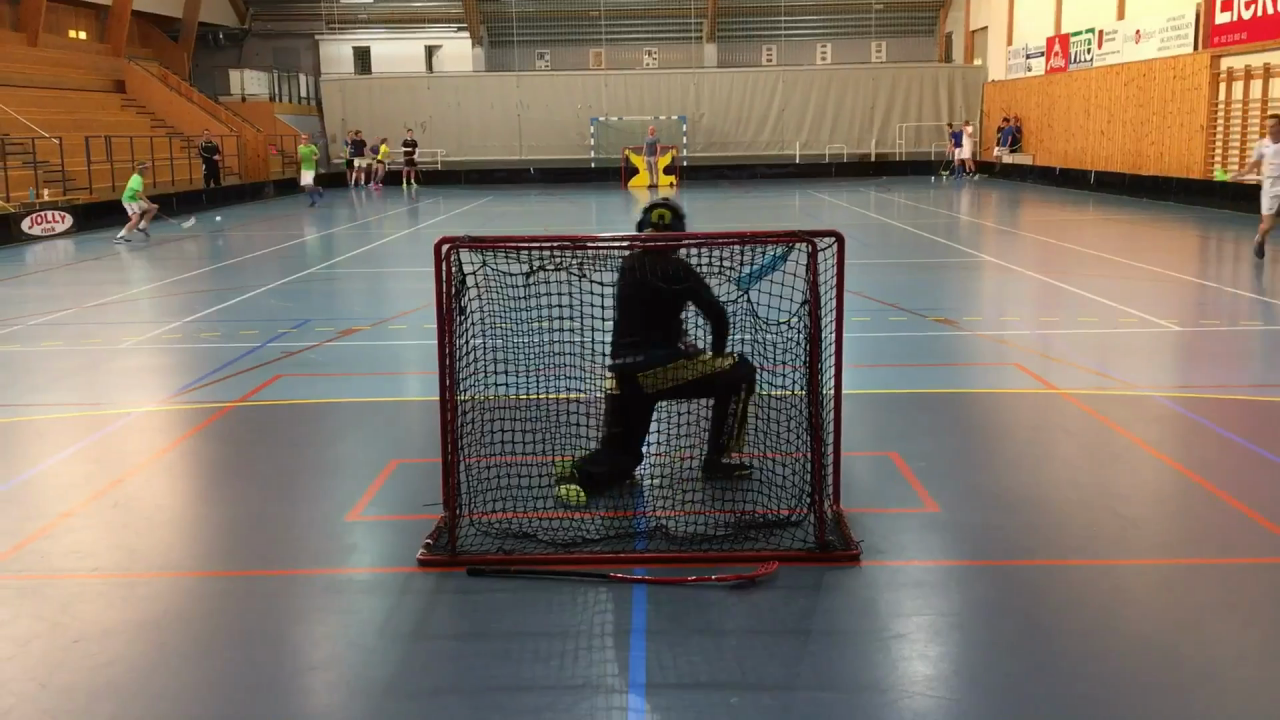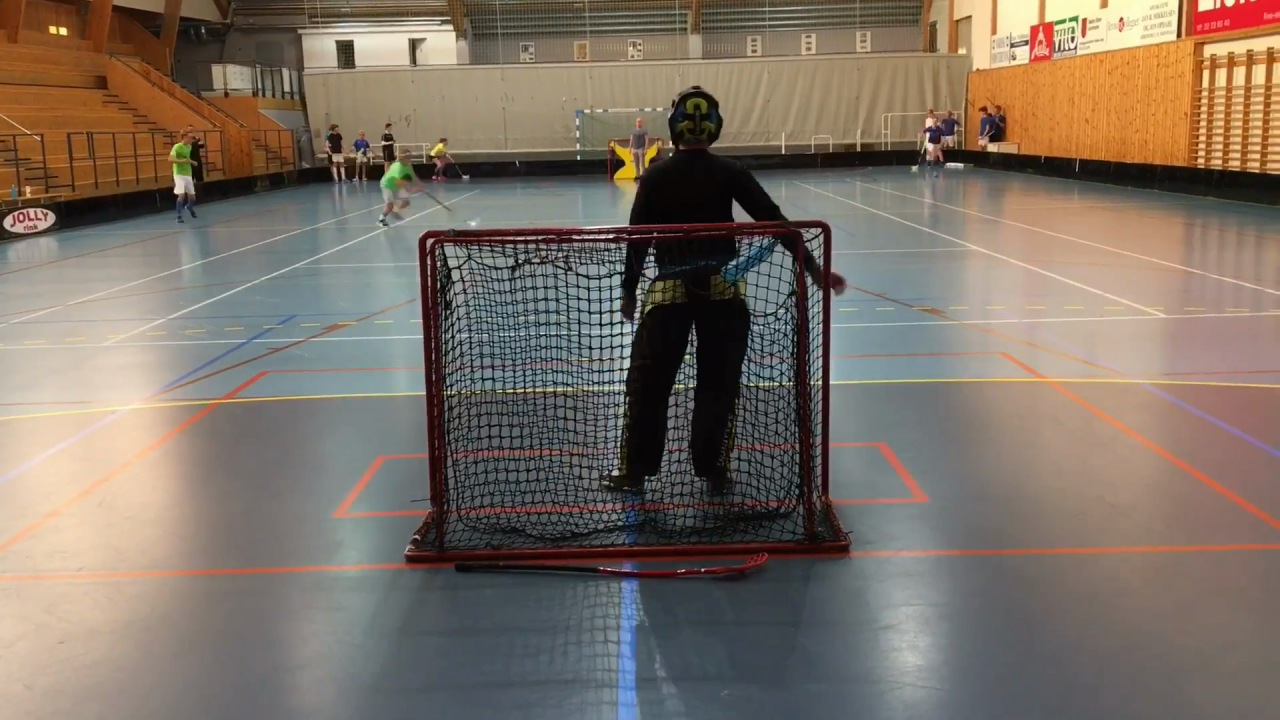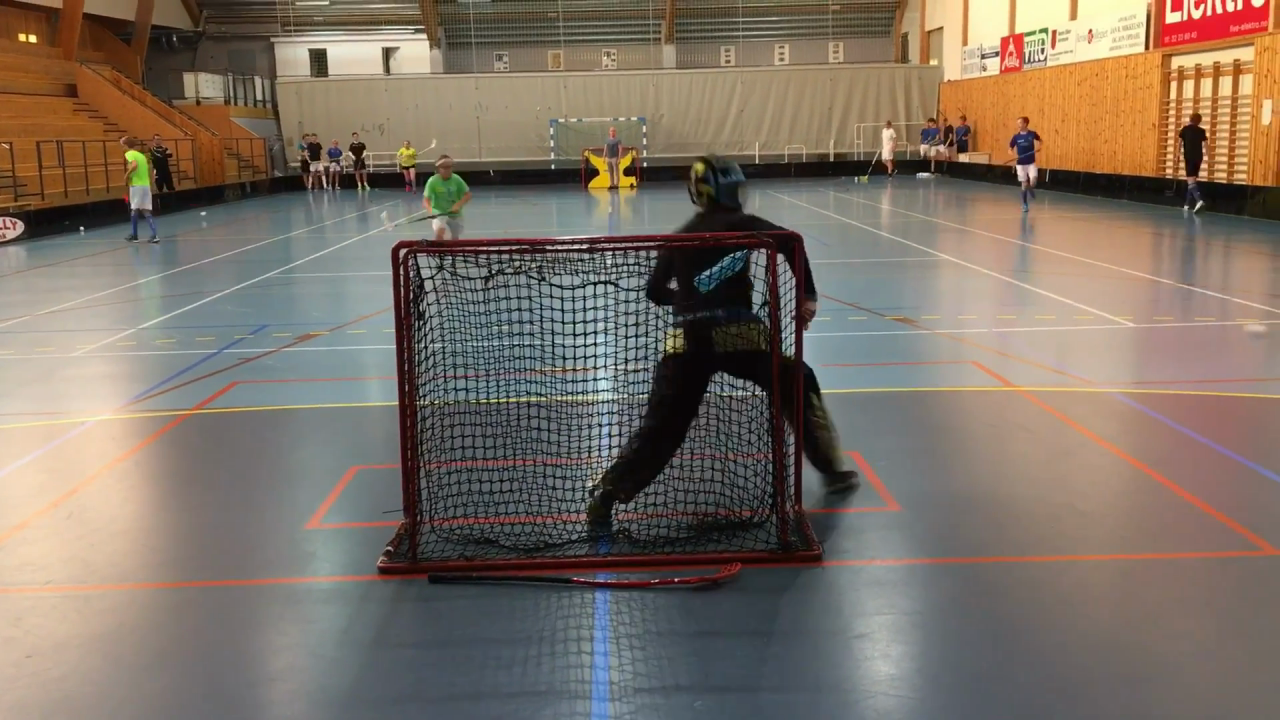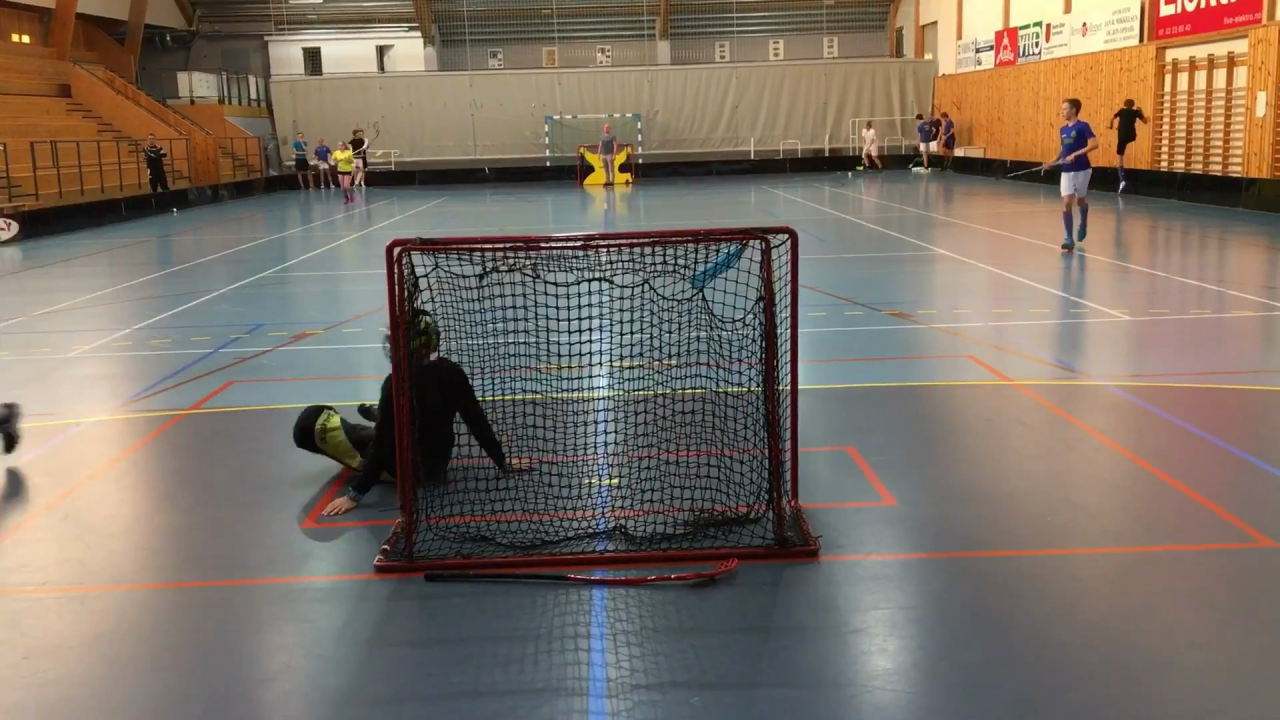
dt=1s
person 1, frame 1
left shoulder: (629, 264)
right shoulder: (678, 269)
right elbow: (718, 317)
right wrist: (716, 355)
left hip: (623, 377)
right hip: (663, 369)
left knee: (619, 454)
right knee: (741, 375)
left ankle: (579, 475)
right ankle: (717, 459)
person 1, frame 2
left shoulder: (655, 175)
right shoulder: (729, 172)
left elbow: (637, 237)
right elbow: (771, 219)
left wrist: (628, 292)
right wrist: (812, 266)
left hip: (669, 289)
right hip: (722, 287)
left knee: (648, 382)
right knee: (718, 383)
left ankle: (634, 470)
right ankle: (712, 470)
person 1, frame 3
left shoulder: (680, 237)
right shoulder: (737, 222)
left elbow: (654, 290)
right elbow: (790, 246)
right wrist: (808, 296)
left hip: (687, 342)
right hip: (733, 332)
left knee: (659, 430)
right knee: (798, 382)
left ankle: (609, 489)
right ankle: (830, 468)
person 1, frame 4
right shoulder: (452, 371)
left elbow: (382, 446)
right elbow: (477, 420)
left wrist: (354, 495)
right wrist: (502, 463)
right hip: (438, 462)
